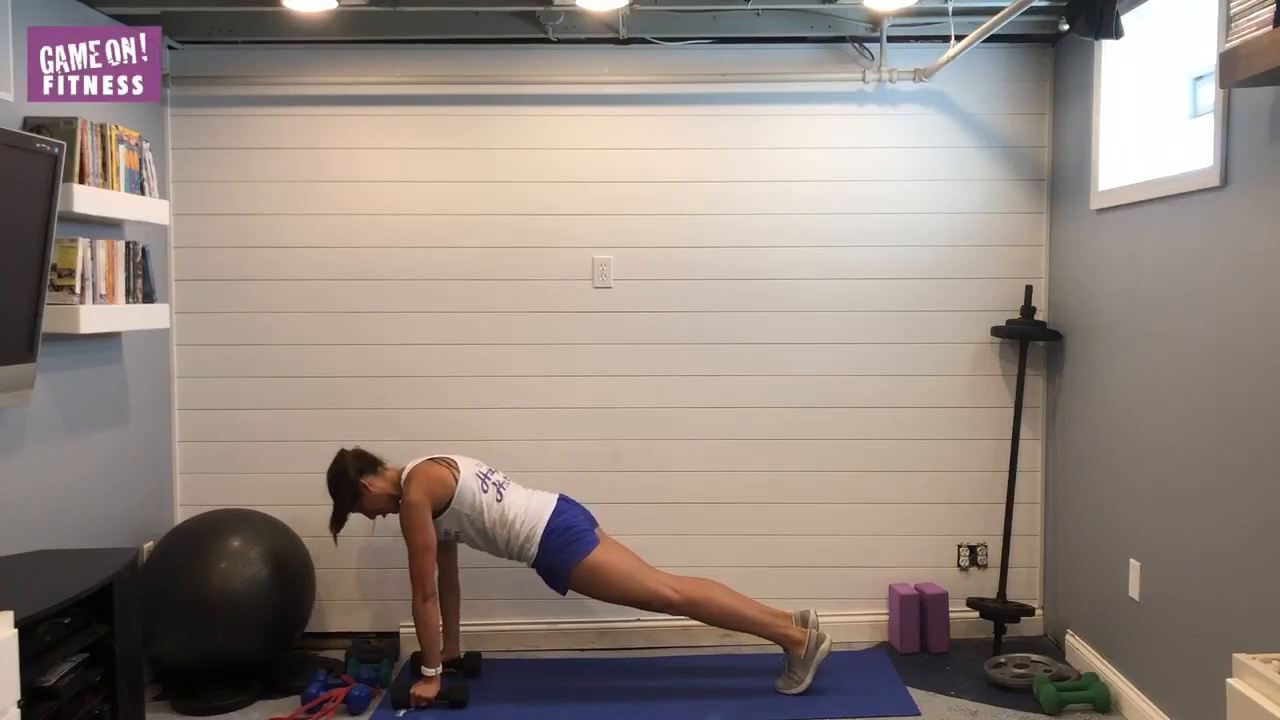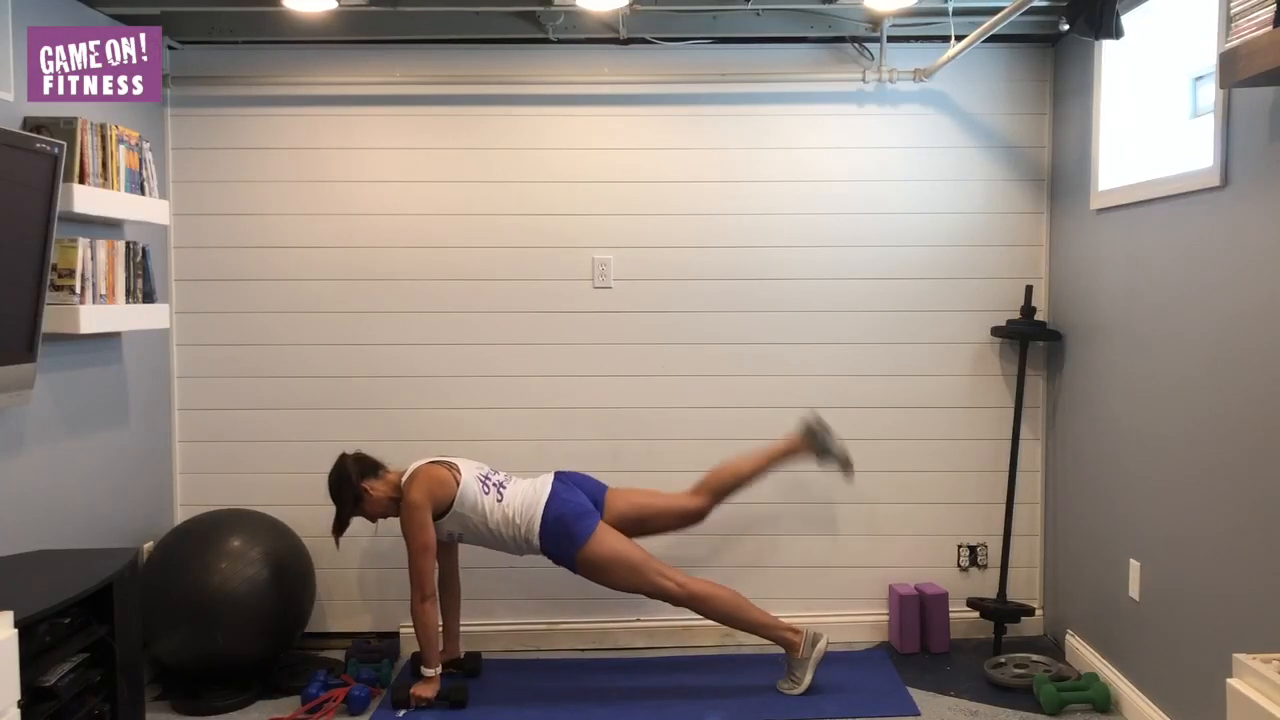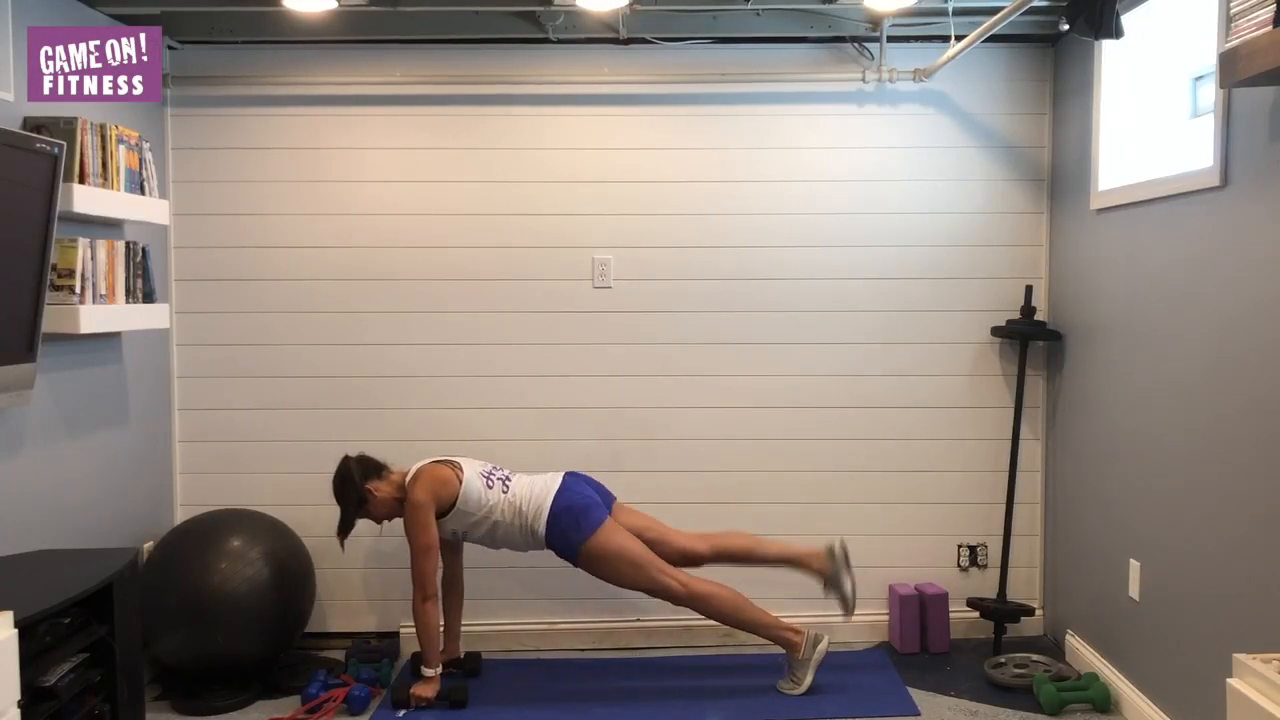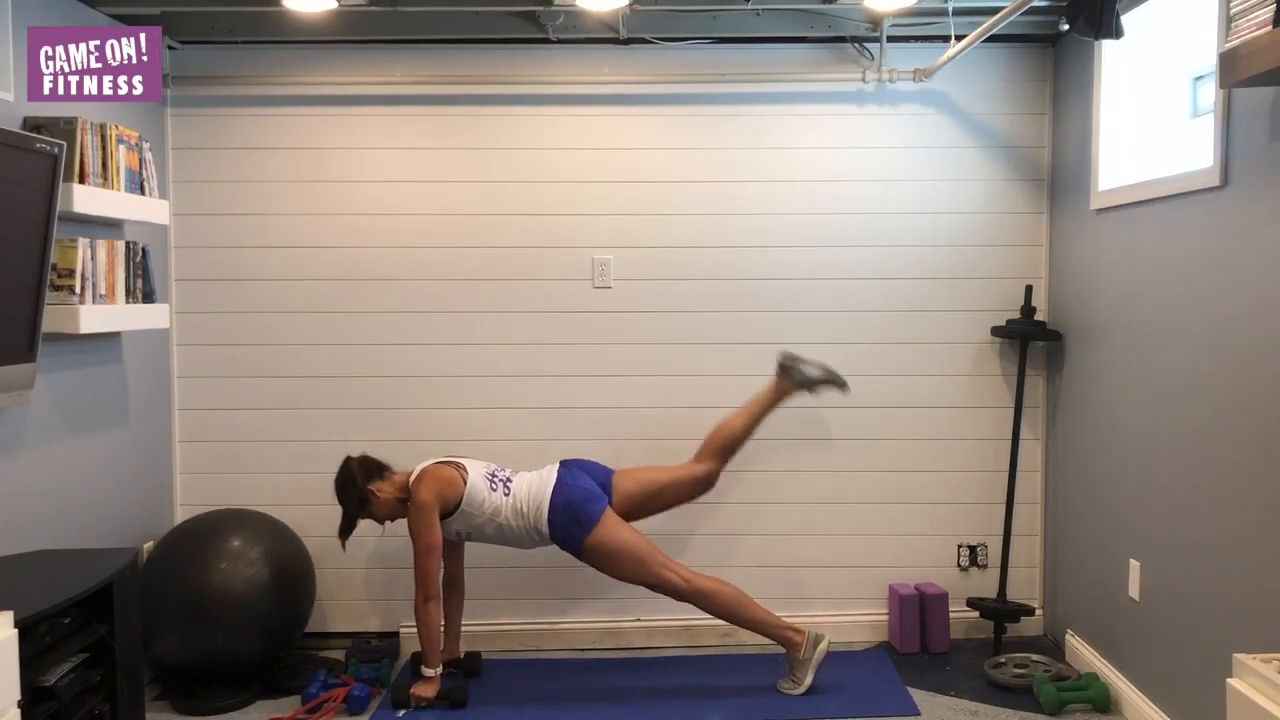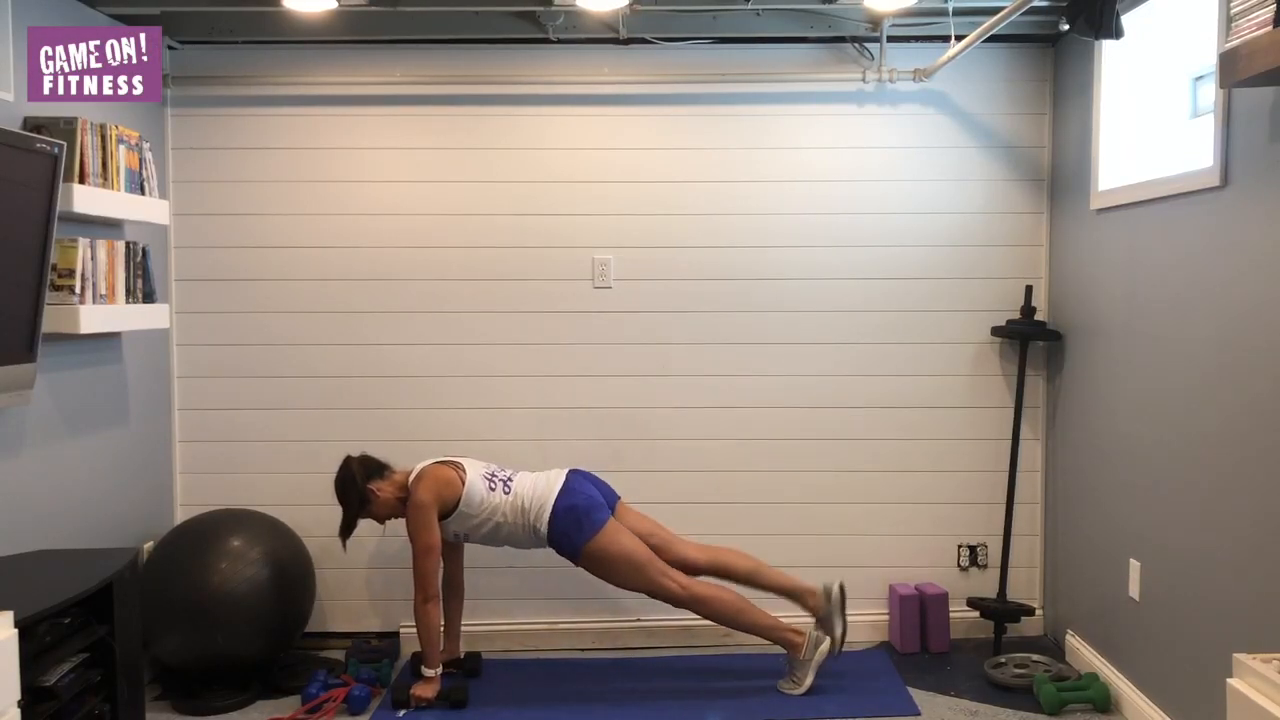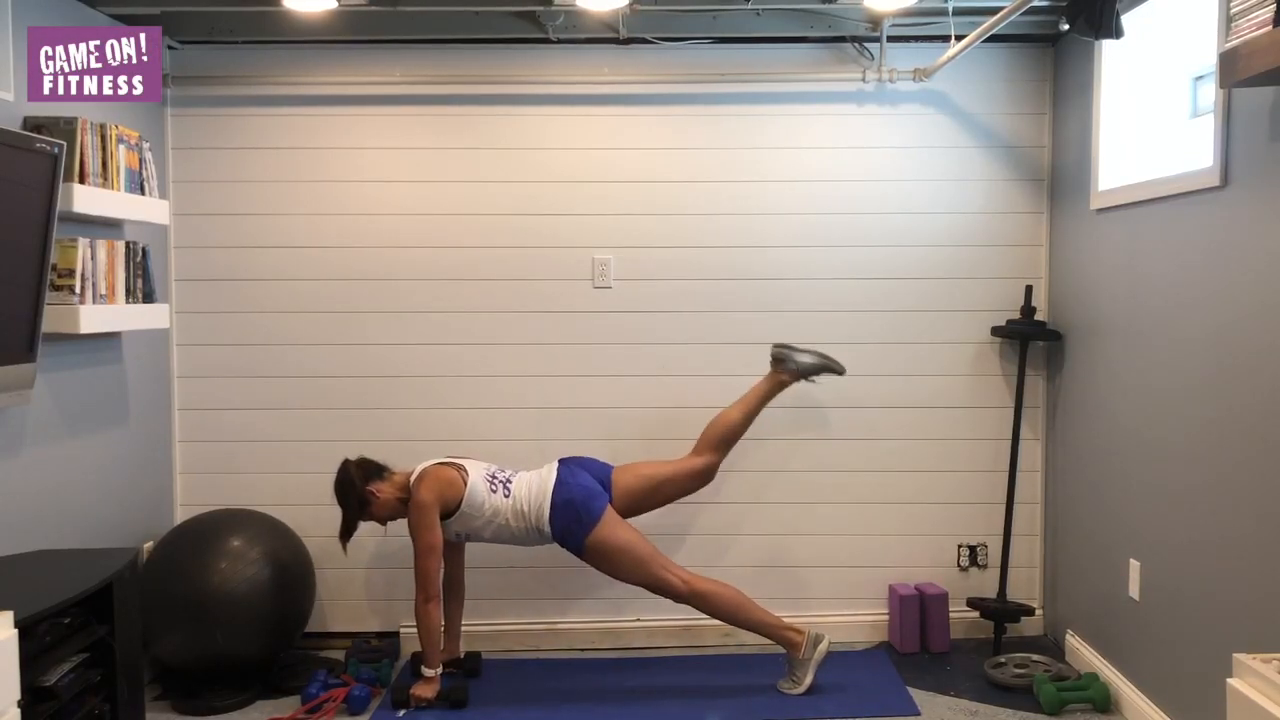
dt=0.7s
person 1, frame 1
left shoulder: (414, 494)
right shoulder: (430, 477)
left elbow: (425, 593)
right elbow: (447, 579)
left wrist: (430, 673)
right wrist: (451, 650)
left hip: (551, 540)
right hip: (559, 517)
left knee: (667, 594)
right knee: (666, 586)
left ankle: (795, 638)
right ankle: (791, 620)
person 1, frame 2
left shoulder: (412, 498)
right shoulder: (430, 479)
left elbow: (425, 594)
right elbow: (449, 586)
left wrist: (430, 673)
right wrist: (452, 650)
left hip: (554, 519)
right hip: (562, 494)
left knee: (674, 586)
right knee: (698, 503)
left ankle: (795, 640)
right ankle: (802, 440)
person 1, frame 3
left shoulder: (418, 495)
right shoulder: (435, 484)
left elbow: (426, 595)
right elbow: (451, 578)
left wrist: (430, 673)
right wrist: (452, 650)
left hip: (561, 514)
right hip: (567, 493)
left knee: (674, 584)
right knee: (700, 549)
left ankle: (797, 640)
right ankle: (818, 561)
person 1, frame 4
left shoulder: (421, 498)
right shoulder: (437, 483)
left elbow: (429, 595)
right elbow: (454, 583)
left wrist: (431, 674)
right wrist: (452, 651)
left hip: (565, 508)
right hip: (570, 482)
left knee: (678, 580)
right knee: (704, 470)
left ankle: (797, 641)
right ankle: (786, 380)
person 1, frame 5
left shoulder: (420, 496)
right shoulder: (437, 482)
left elbow: (427, 595)
right elbow: (452, 578)
left wrist: (430, 673)
right wrist: (451, 649)
left hip: (564, 512)
right hip: (572, 490)
left knee: (674, 585)
right knee: (693, 558)
left ankle: (798, 640)
right ankle: (813, 599)
person 1, frame 6
left shoulder: (422, 496)
right shoulder: (437, 480)
left elbow: (429, 595)
right elbow: (453, 582)
left wrist: (430, 674)
right wrist: (451, 648)
left hip: (566, 506)
right hip: (570, 480)
left knee: (675, 583)
right knee: (701, 464)
left ankle: (797, 641)
right ankle: (780, 374)
